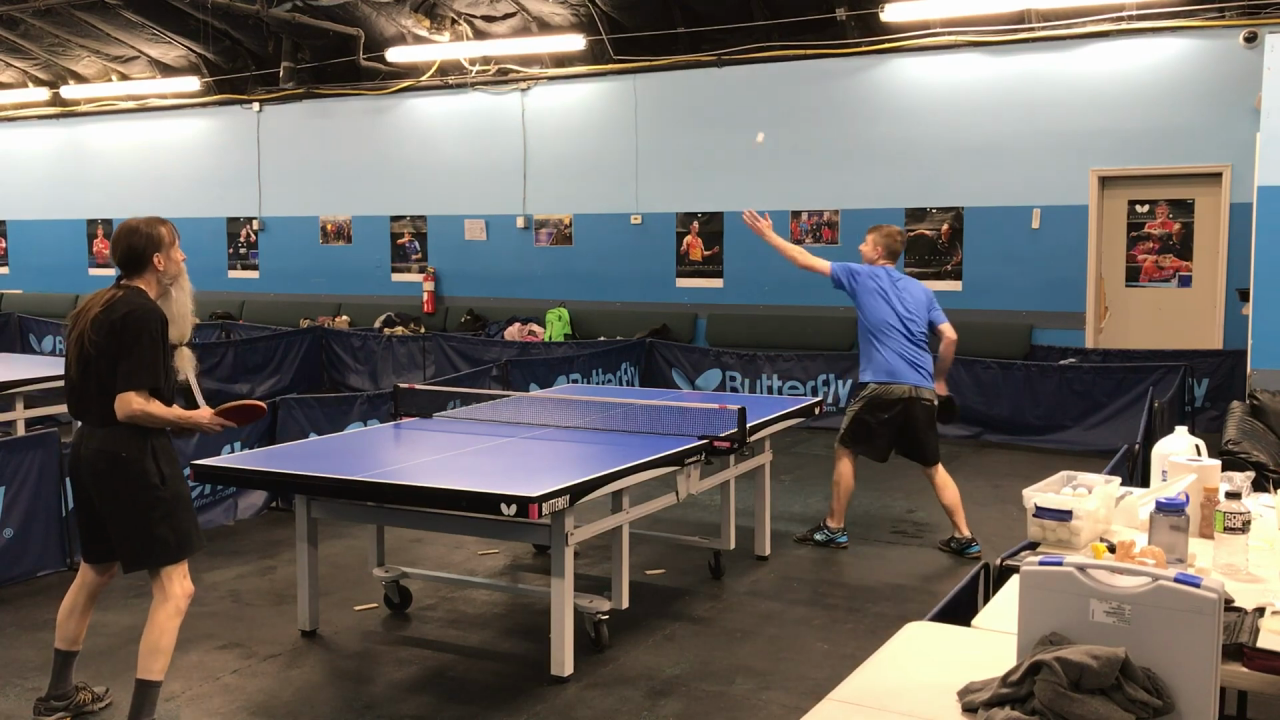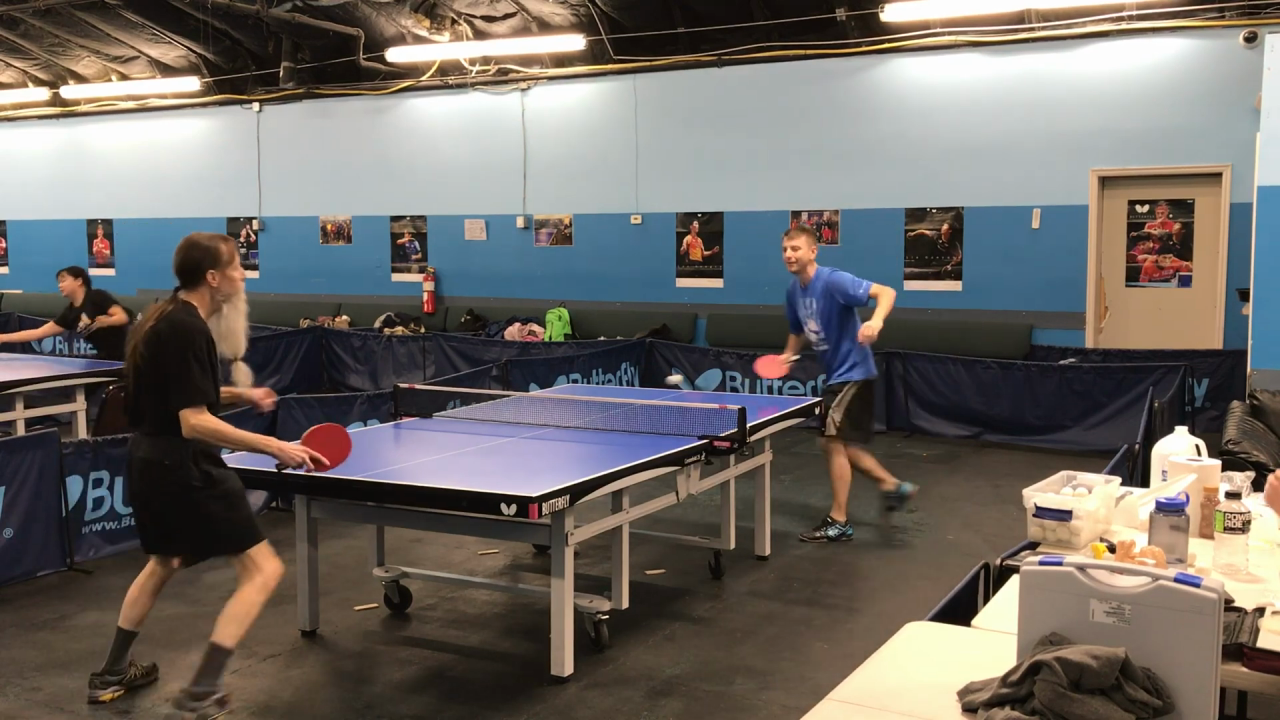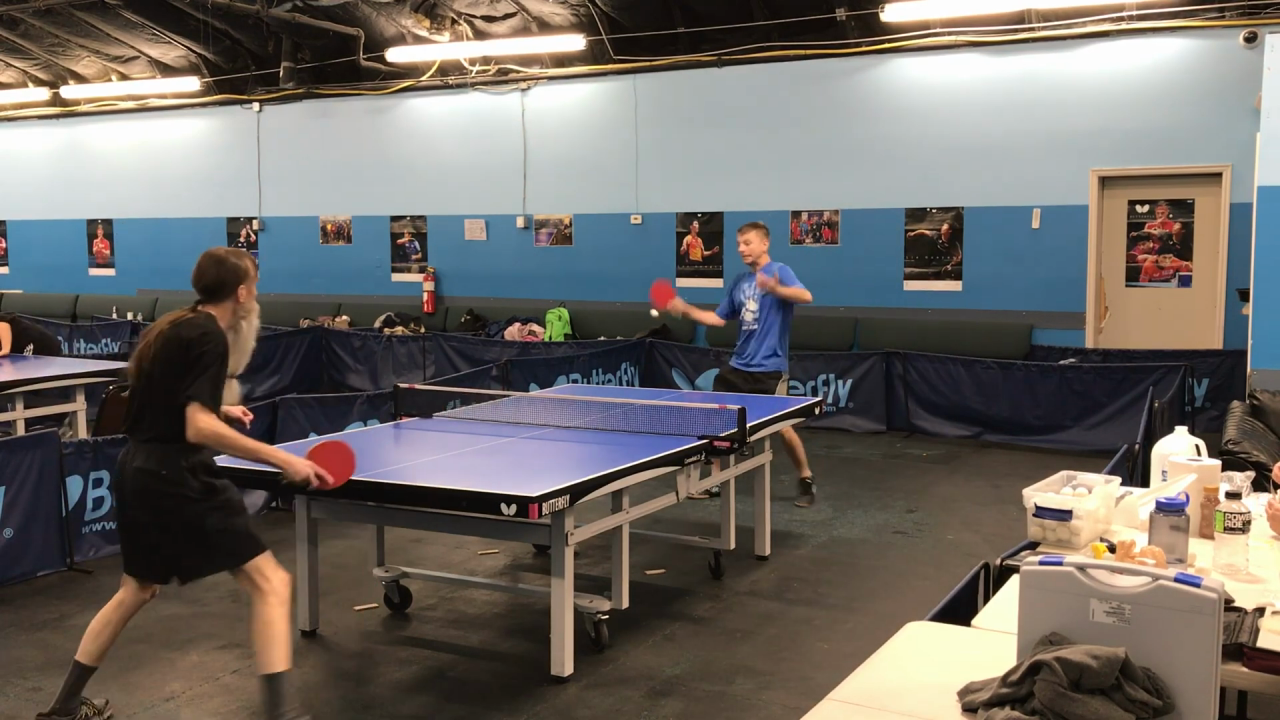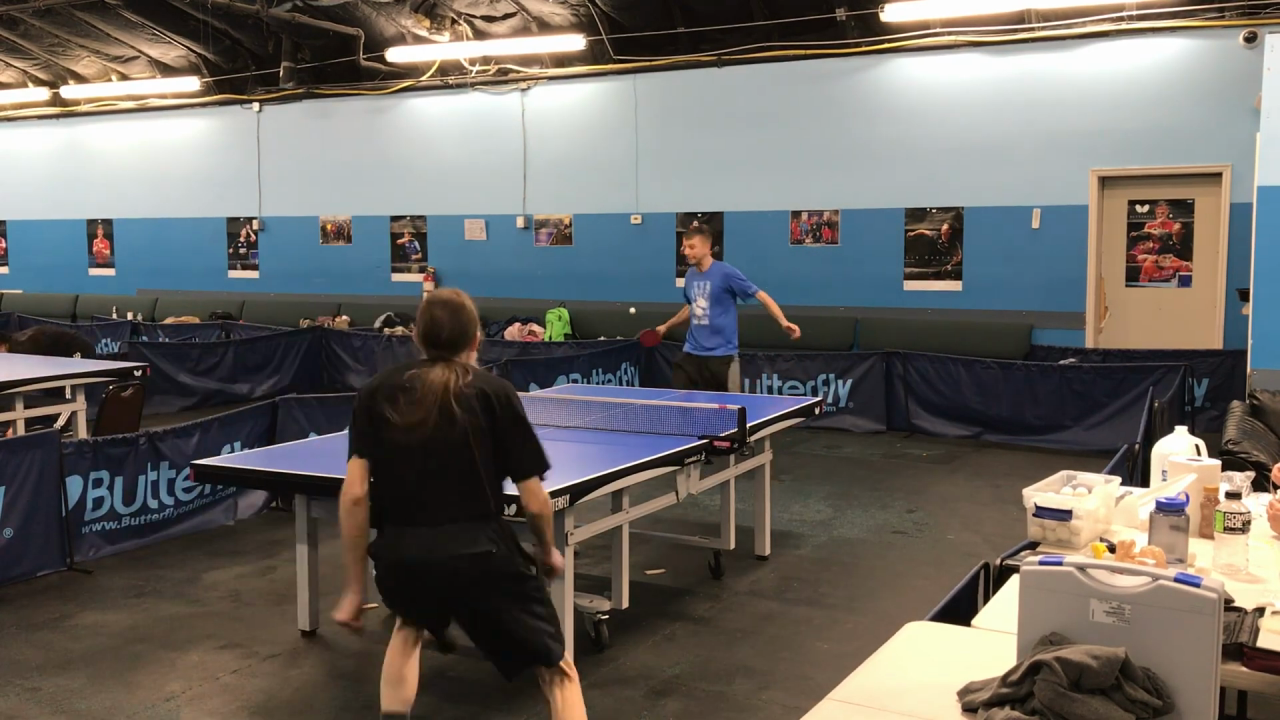
dt=1s
person 1, frame 1
left shoulder: (96, 308)
right shoulder: (144, 315)
right elbow: (132, 407)
left wrist: (169, 410)
right wrist: (192, 418)
left hip: (91, 450)
right hip: (131, 457)
left knee: (95, 570)
right knee: (174, 589)
person 1, frame 2
left shoulder: (165, 317)
right shoulder: (188, 330)
right elbow: (195, 424)
left wrist: (238, 393)
right wrist: (275, 447)
left hip: (149, 457)
right hip: (181, 464)
left knee: (164, 562)
right knee: (263, 569)
left ankle: (111, 673)
person 1, frame 3
left shoulder: (170, 328)
right shoulder: (208, 338)
right elbow: (198, 430)
left wrist: (221, 410)
right wrist: (281, 459)
left hip: (137, 472)
right hip: (177, 478)
left knee: (137, 590)
right knee: (270, 581)
person 1, frame 4
left shoulder: (378, 393)
right shoulder: (496, 393)
left elbow: (355, 494)
right elbow: (534, 500)
left wrist: (353, 586)
right wrist: (548, 552)
left hip: (401, 557)
right hip: (480, 554)
left knee: (412, 623)
right knee: (559, 674)
person 2, frame 1
left shoulder: (862, 276)
right shoulder: (922, 291)
left elbow: (807, 260)
right elbow: (950, 338)
left wrist: (767, 234)
right wrist: (939, 379)
left hip: (883, 386)
right hip: (922, 389)
left knee: (845, 451)
right knee: (933, 466)
left ankle: (835, 528)
right ankle: (964, 537)
person 2, frame 2
left shoulder: (833, 280)
right shoulder: (793, 292)
left elbow: (886, 292)
right elbow: (798, 331)
left wrist: (876, 321)
right wrist: (788, 356)
left hip: (853, 373)
right hip: (838, 375)
left knee: (833, 443)
right knee: (841, 445)
left ankle: (838, 521)
right ankle: (892, 486)
person 2, frame 3
left shoulder: (779, 271)
right shoulder: (740, 281)
left elbow: (805, 297)
right elbow: (719, 319)
left wrist: (775, 289)
right wrist: (685, 309)
left hip: (769, 368)
right hip: (738, 366)
left knee: (783, 427)
left ankle: (805, 478)
person 2, frame 4
left shoulder: (726, 274)
right shoulder: (690, 276)
left elbow: (760, 296)
left wrist: (784, 322)
right wrist: (666, 326)
left hip: (721, 354)
right hip: (692, 353)
